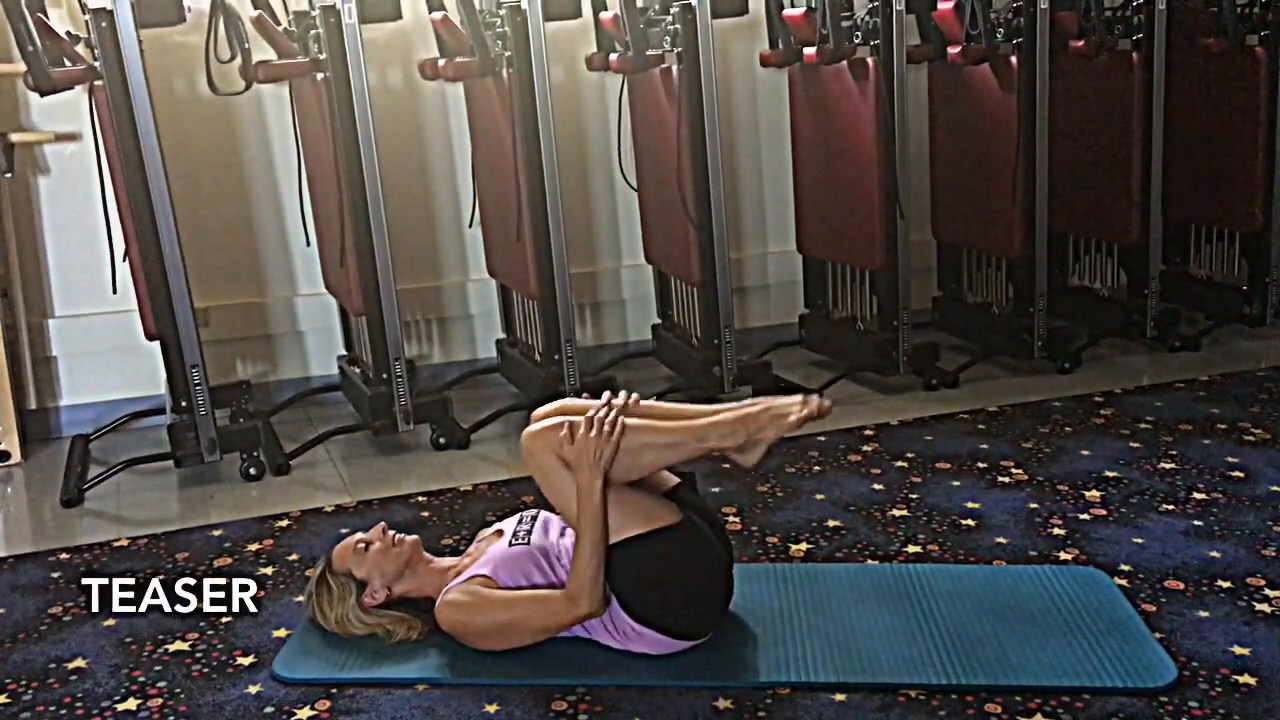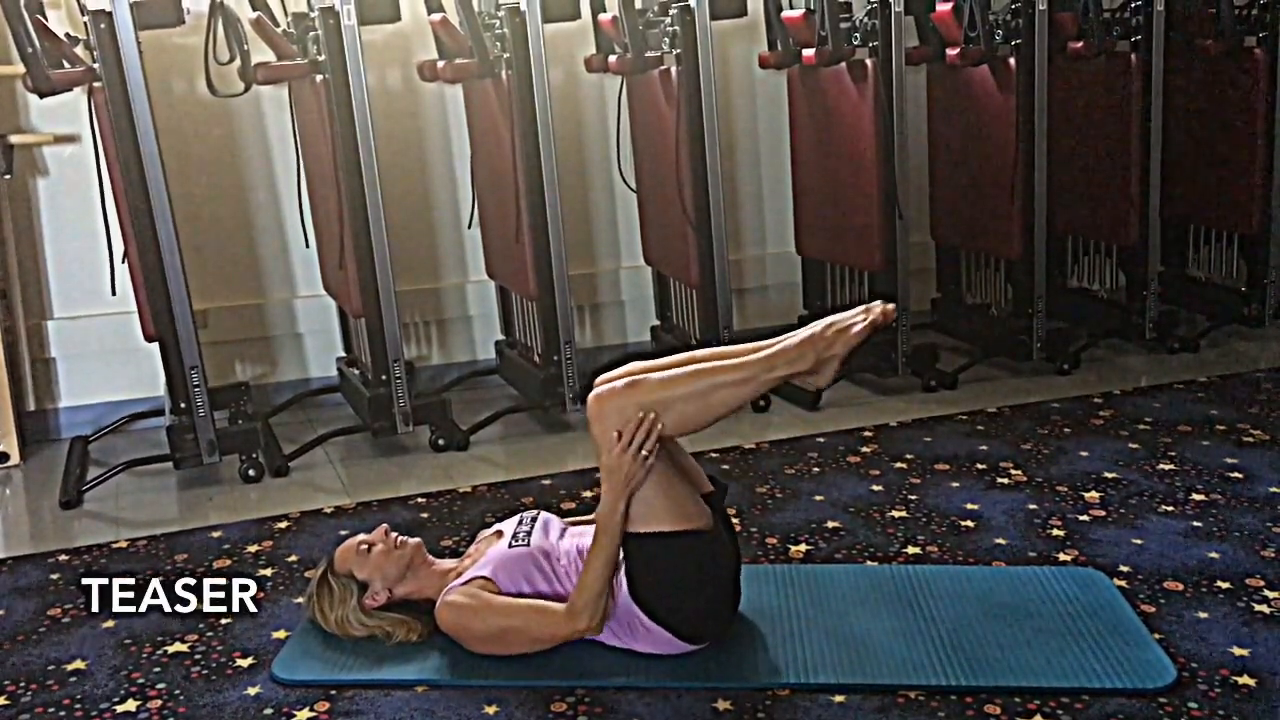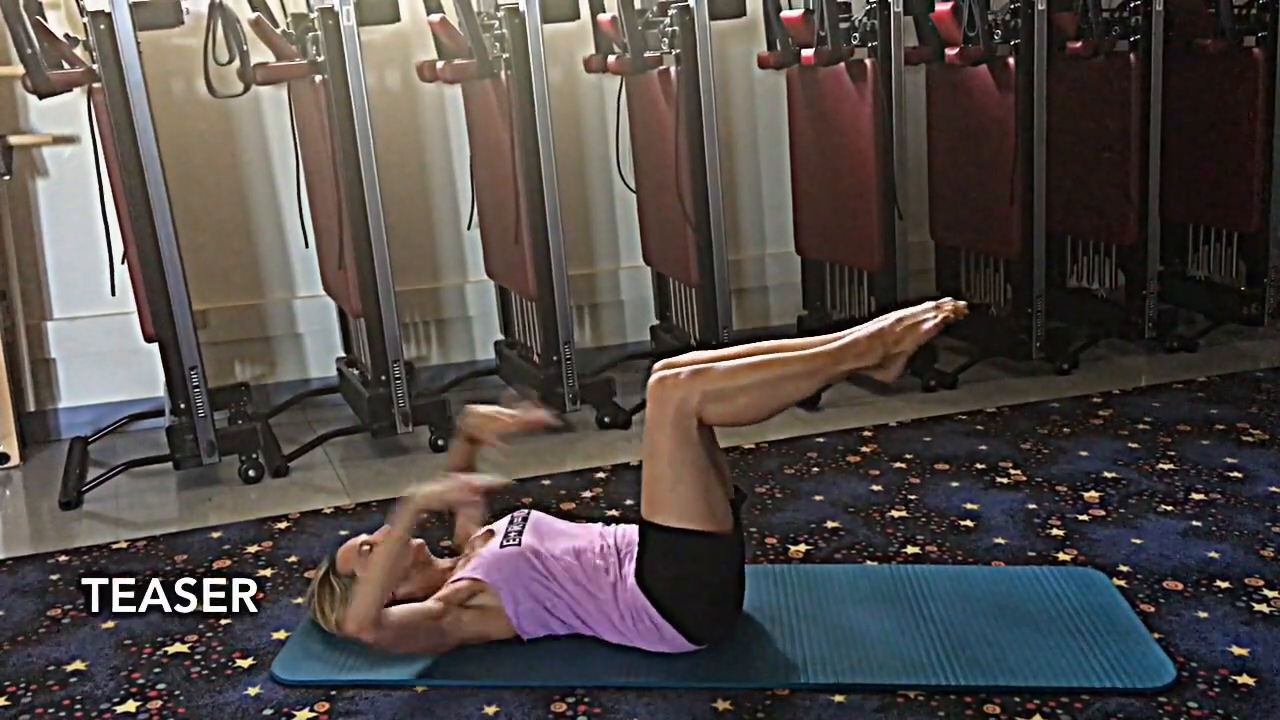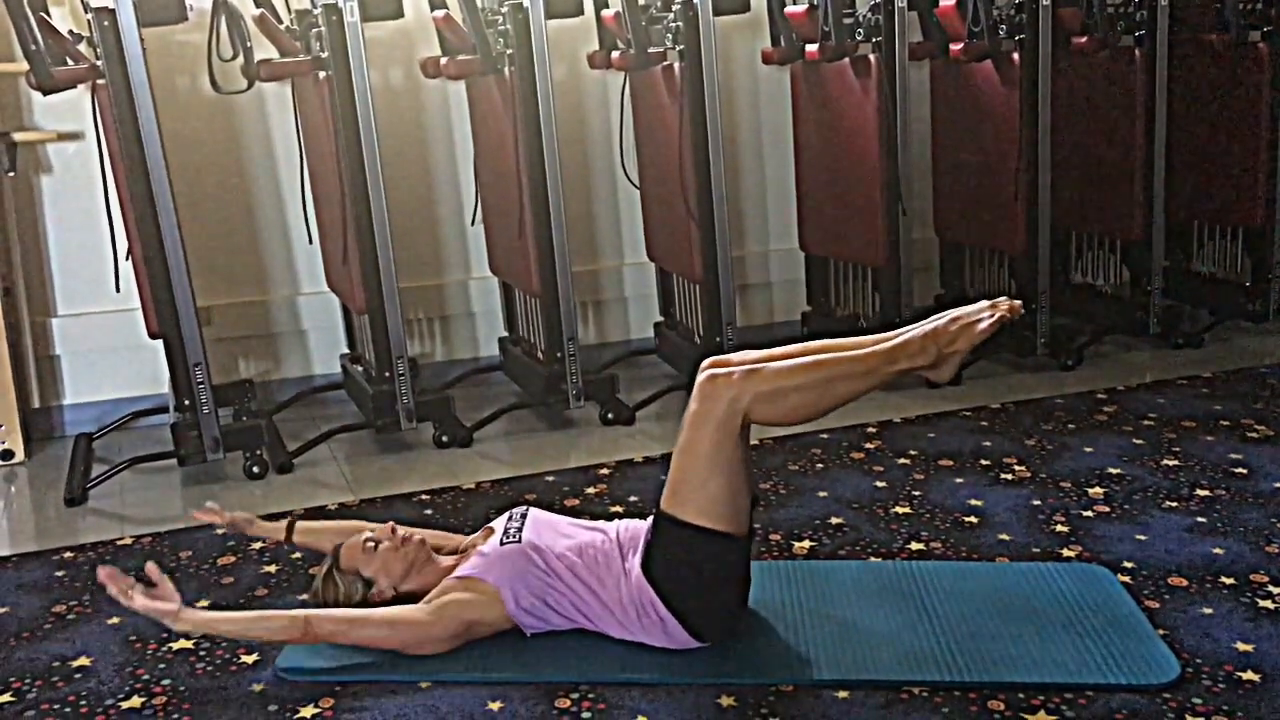
dt=0.5s
person 1, frame 1
left shoulder: (485, 545)
right shoulder: (456, 610)
left elbow: (598, 521)
right elbow: (582, 602)
left wrist: (608, 433)
right wrist: (590, 478)
left hip: (688, 552)
right hip: (674, 596)
left knee: (555, 420)
right knee: (547, 440)
left ankle: (742, 423)
right ankle: (738, 431)
person 1, frame 2
left shoulder: (485, 546)
right shoulder: (456, 611)
left elbow: (582, 530)
right elbow: (583, 617)
left wrist: (626, 491)
right wrist: (617, 495)
left hip: (695, 564)
right hip: (682, 603)
left knee: (621, 390)
right knee: (614, 403)
left ankle: (803, 351)
right ankle: (801, 355)
person 1, frame 3
left shoulder: (476, 548)
right shoulder: (448, 609)
left elbow: (459, 479)
right elbow: (365, 624)
left wrist: (472, 427)
right wrist: (412, 505)
left hip: (687, 575)
right hip: (682, 602)
left knee: (677, 378)
right knee: (674, 390)
left ankle: (868, 347)
right ankle: (868, 349)
person 1, frame 4
left shoulder: (474, 550)
right shoulder: (447, 611)
left elbow: (370, 526)
right elbow: (314, 623)
left wrist: (264, 527)
right wrist: (187, 616)
left hip: (679, 568)
right hip: (685, 597)
left knee: (729, 379)
right knee: (724, 386)
left ankle: (916, 349)
right ankle: (914, 350)
